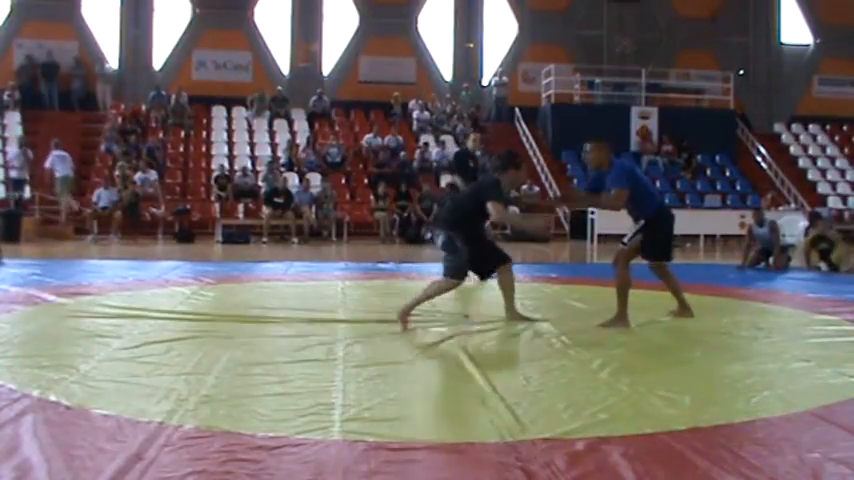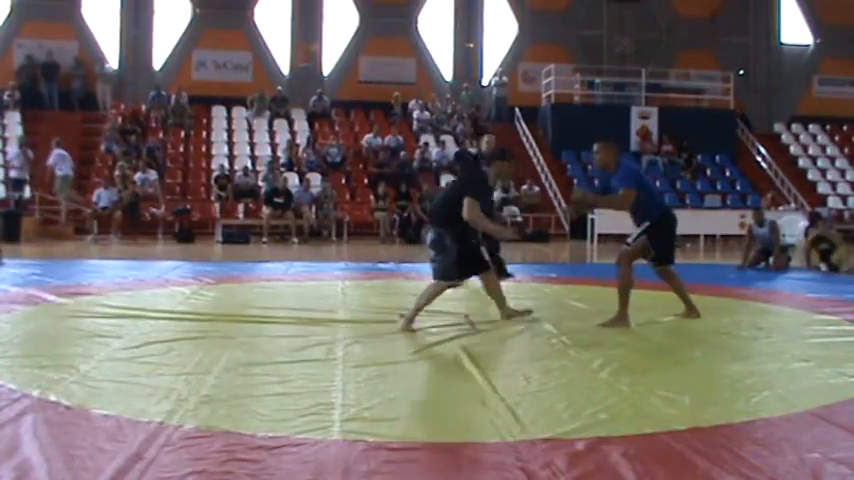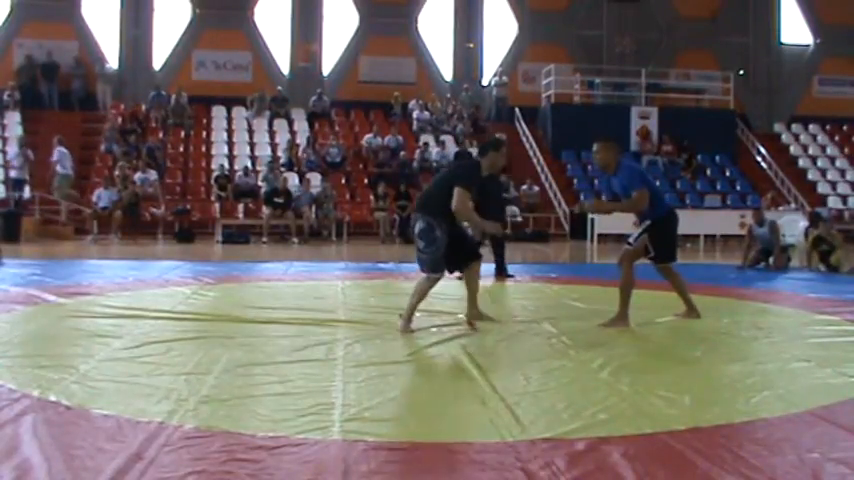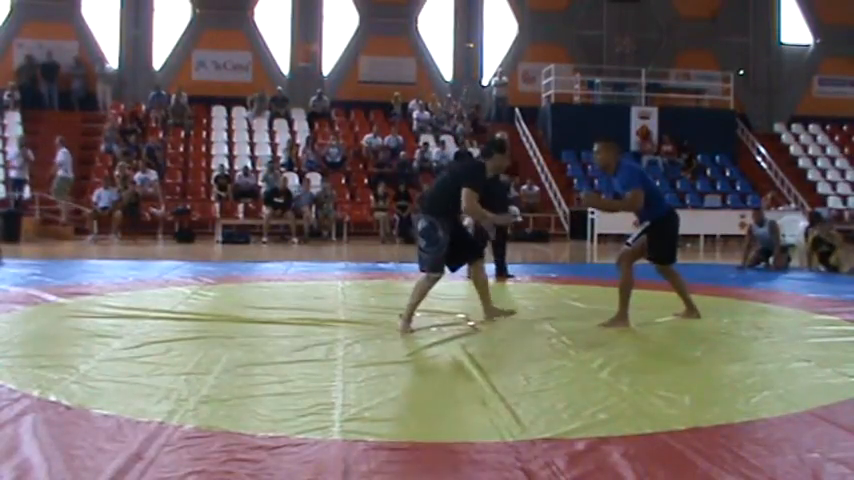
dt=0.2s
person 1, frame 1
left shoulder: (497, 187)
right shoulder: (493, 187)
right elbow: (498, 216)
right wrist: (528, 223)
left hip: (469, 232)
right hip: (452, 232)
left knee: (504, 264)
right knee: (454, 279)
left ankle: (511, 312)
right ankle: (407, 310)
person 1, frame 2
left shoulder: (483, 182)
right shoulder: (477, 180)
right elbow: (469, 215)
right wrist: (498, 231)
left hip: (457, 230)
right hip: (441, 229)
left knee: (485, 270)
right knee: (446, 280)
left ankle: (505, 310)
right ankle: (409, 318)
person 1, frame 3
left shoulder: (475, 172)
right shoulder: (469, 171)
right elbow: (458, 206)
left wrist: (478, 224)
right wrist: (483, 225)
left hip: (445, 219)
right hip: (429, 219)
left knee: (472, 259)
right knee: (433, 274)
left ankle: (473, 310)
right ankle: (406, 318)
person 1, frame 4
left shoulder: (478, 172)
right shoulder: (475, 171)
right elbow: (468, 207)
left wrist: (486, 220)
right wrist: (495, 219)
left hip: (447, 219)
right hip: (432, 219)
left knee: (476, 257)
right knee: (433, 273)
left ankle: (489, 309)
right ankle: (406, 318)
person 2, frame 1
left shoulder: (619, 170)
right shoulder: (603, 174)
left elbow: (616, 203)
right elbow: (584, 197)
left wrist: (586, 200)
left hip: (653, 220)
right hip: (658, 218)
left knee: (621, 259)
right knee: (657, 265)
left ankle: (621, 317)
right ankle: (683, 307)
person 2, frame 2
left shoulder: (626, 171)
right shoulder: (610, 176)
left elbow: (623, 203)
right elbow: (595, 202)
left wrist: (588, 197)
right wrist: (581, 200)
left hip: (658, 222)
right hip: (659, 222)
left knee: (624, 260)
right knee: (661, 268)
left ankle: (622, 317)
right ankle: (691, 309)
person 2, frame 3
left shoulder: (628, 171)
right shoulder: (613, 176)
left elbow: (641, 203)
right elbow: (611, 208)
left wrist: (606, 206)
right wrist: (593, 207)
left hip: (659, 221)
right hip: (661, 221)
left knee: (626, 259)
right knee: (663, 266)
left ankle: (622, 317)
right ankle: (691, 309)
person 2, frame 4
left shoulder: (628, 171)
right shoulder: (615, 175)
left elbow: (635, 203)
right elbow: (617, 206)
left wrist: (599, 200)
right wrist: (593, 202)
left hip: (659, 221)
right hip: (662, 220)
left knee: (625, 260)
right knee: (663, 266)
left ankle: (622, 316)
right ankle: (691, 309)
